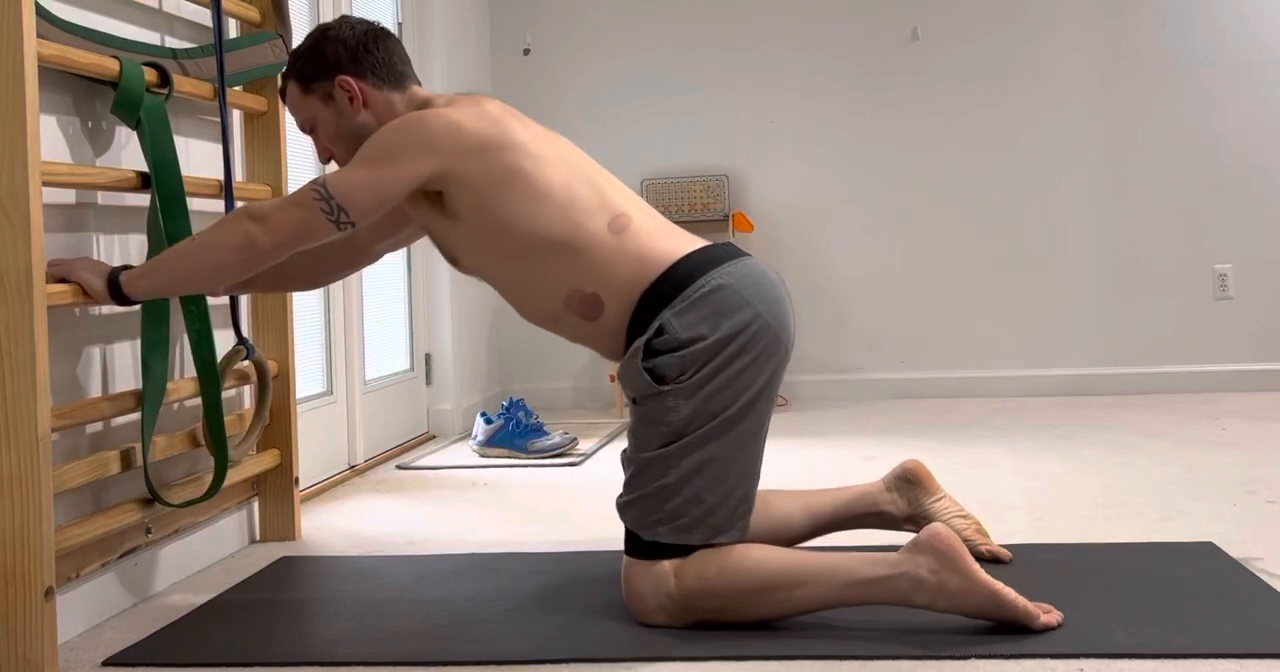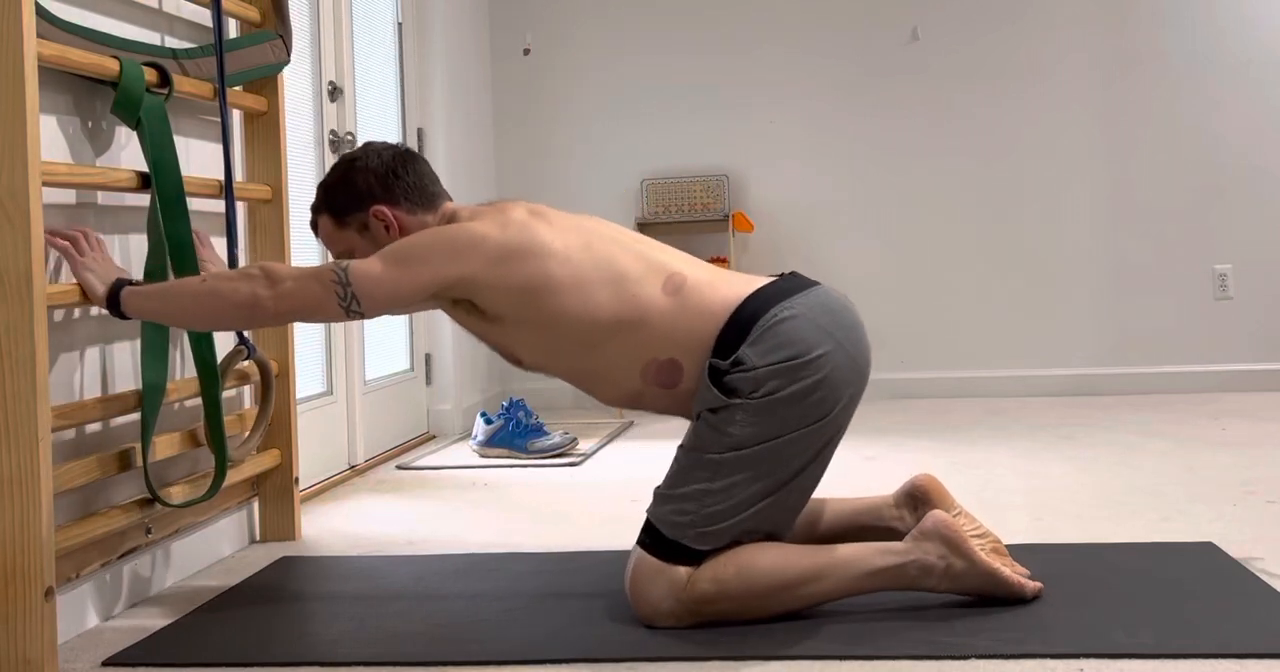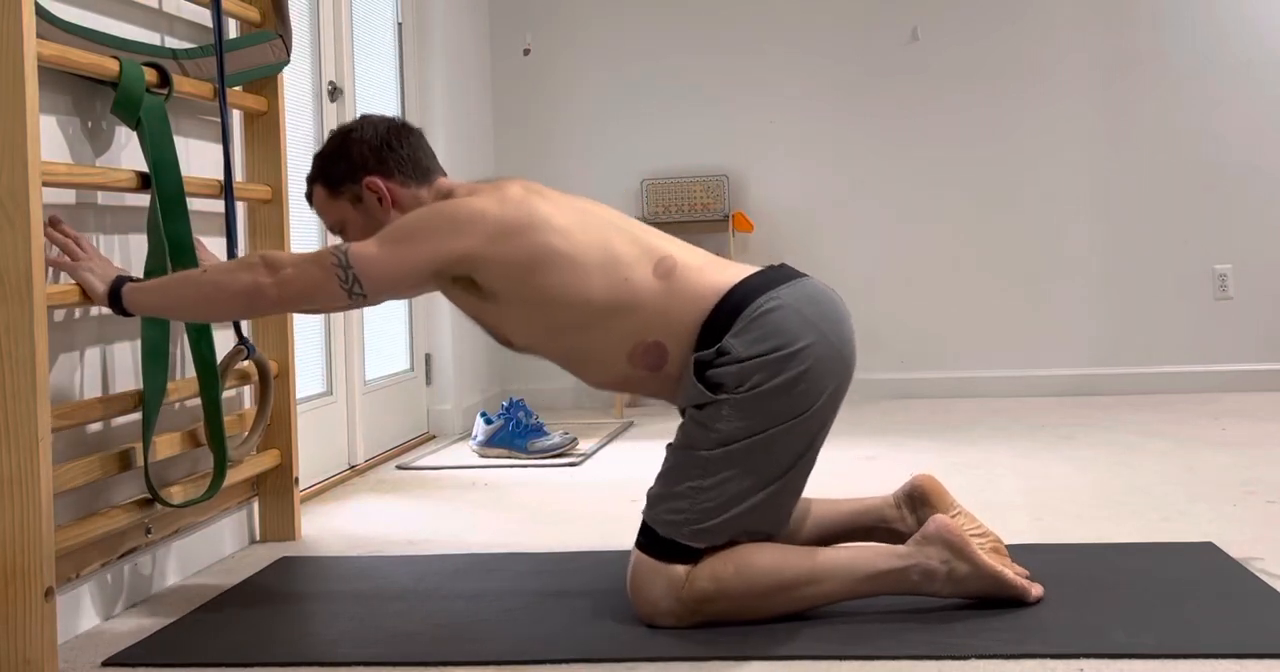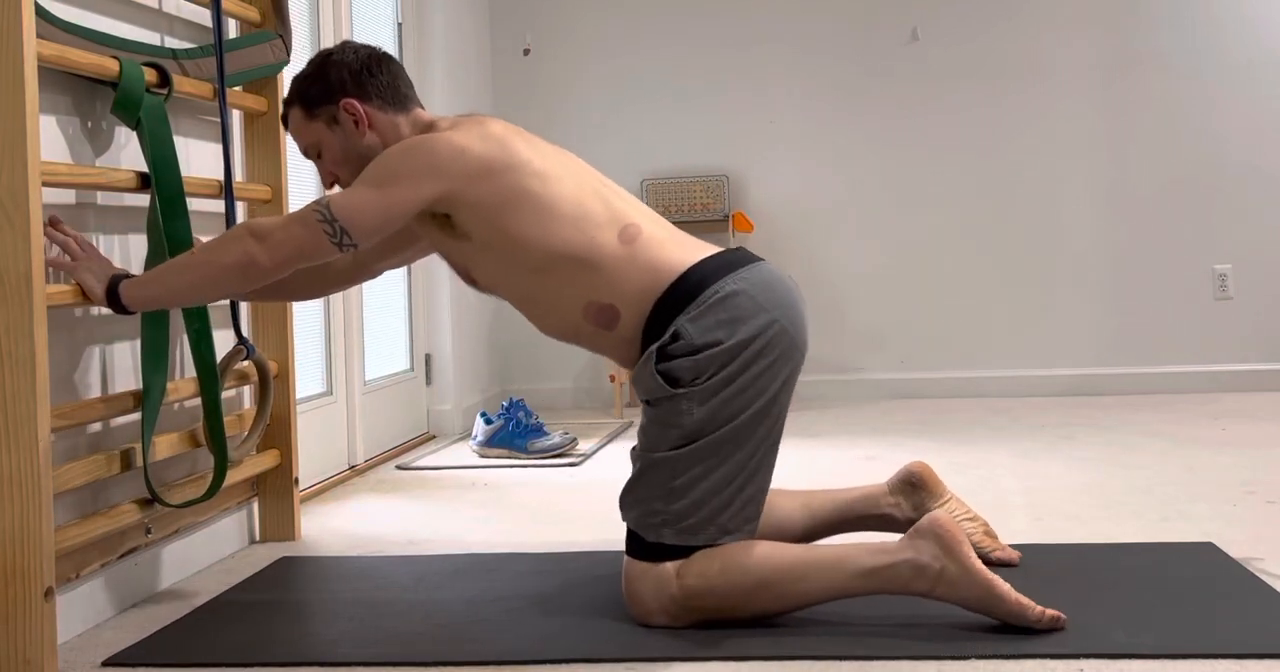
dt=1s
person 1, frame 1
left shoulder: (427, 133)
right shoulder: (449, 157)
left elbow: (268, 232)
right elbow: (334, 257)
left wrist: (121, 283)
right wrist: (197, 276)
left hip: (701, 322)
right hip: (732, 301)
left knee: (661, 588)
right knee: (703, 538)
left ankle: (919, 570)
right ankle: (891, 497)
person 1, frame 2
left shoulder: (453, 250)
right shoulder: (493, 236)
left elbow: (275, 295)
left wrist: (119, 291)
right wrist: (219, 286)
left hip: (780, 356)
right hip: (808, 326)
left knee: (664, 590)
right knee: (723, 539)
left ankle: (917, 558)
right ankle: (900, 510)
person 1, frame 3
left shoulder: (453, 225)
right shoulder: (492, 215)
left elbow: (280, 283)
right elbow: (300, 284)
left wrist: (122, 289)
right wrist: (219, 282)
left hip: (768, 348)
right hip: (798, 319)
left knee: (664, 588)
right knee: (716, 539)
left ankle: (921, 563)
right ankle: (901, 511)
person 1, frame 4
left shoulder: (430, 157)
right shoulder: (457, 176)
left elbow: (272, 248)
right elbow: (339, 267)
left wrist: (122, 288)
right wrist: (207, 282)
left hip: (717, 328)
right hip: (746, 306)
left knee: (662, 589)
right knee: (707, 537)
left ankle: (916, 558)
right ankle: (894, 499)
